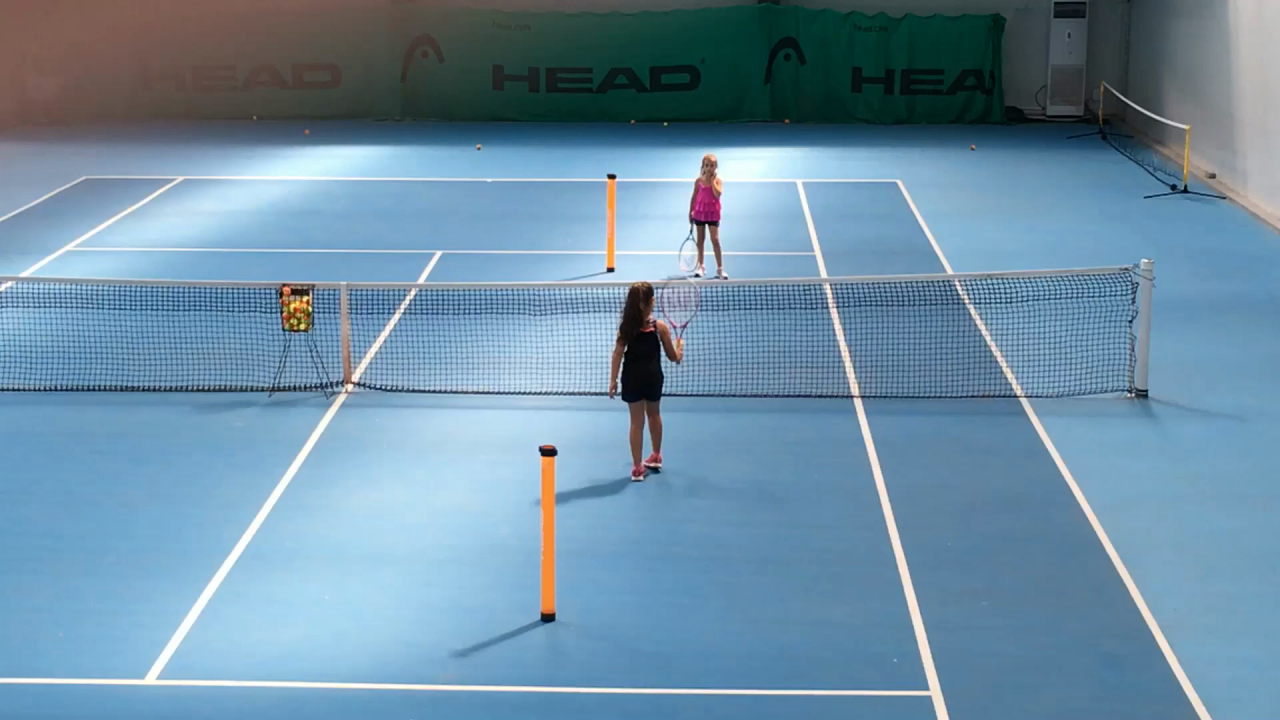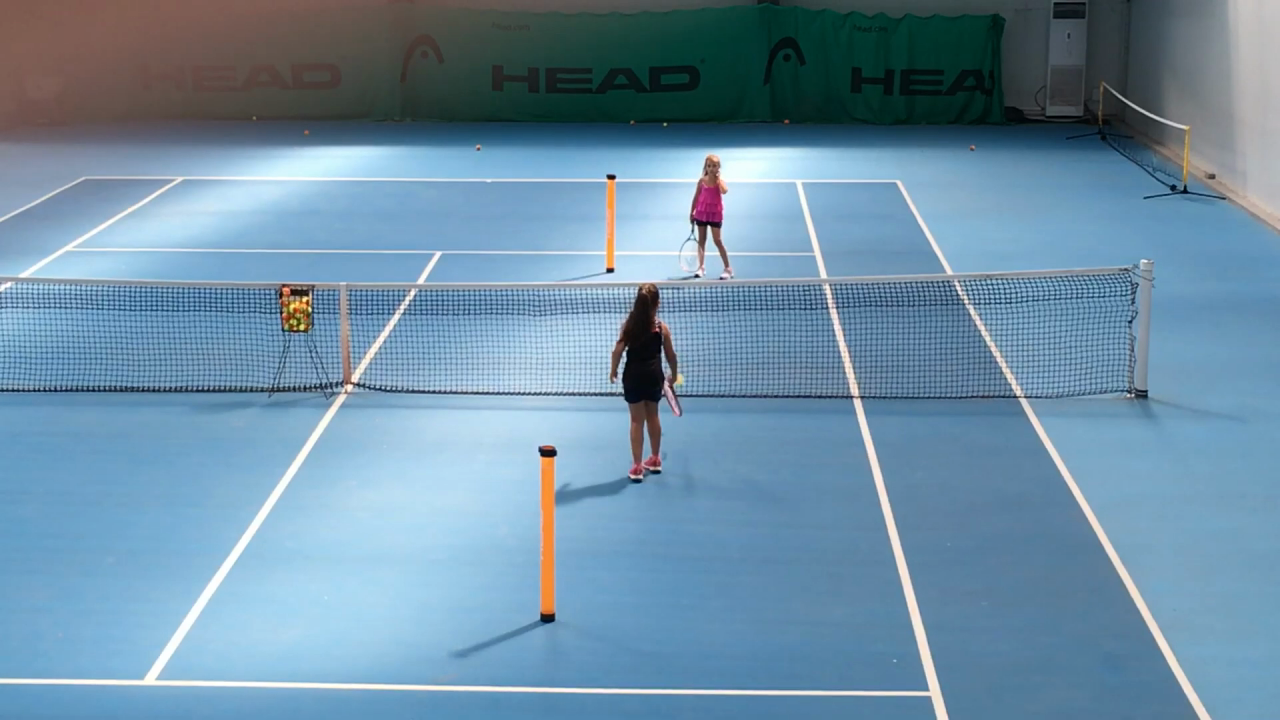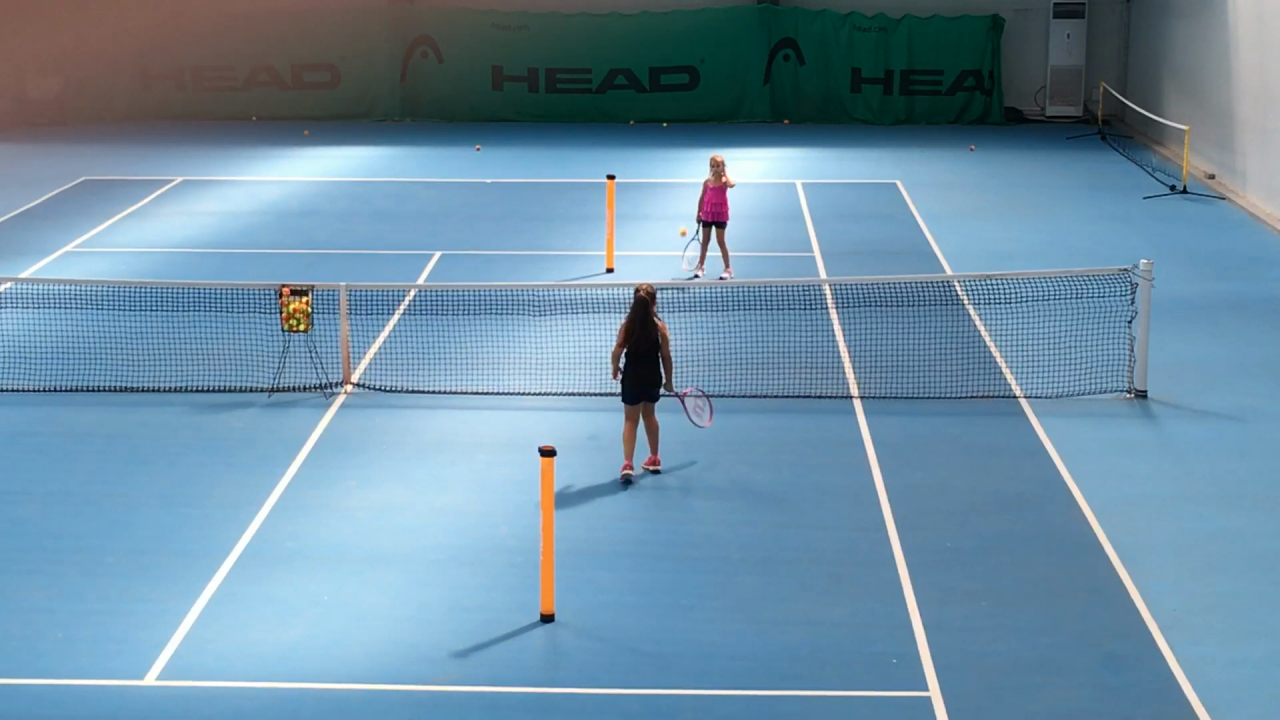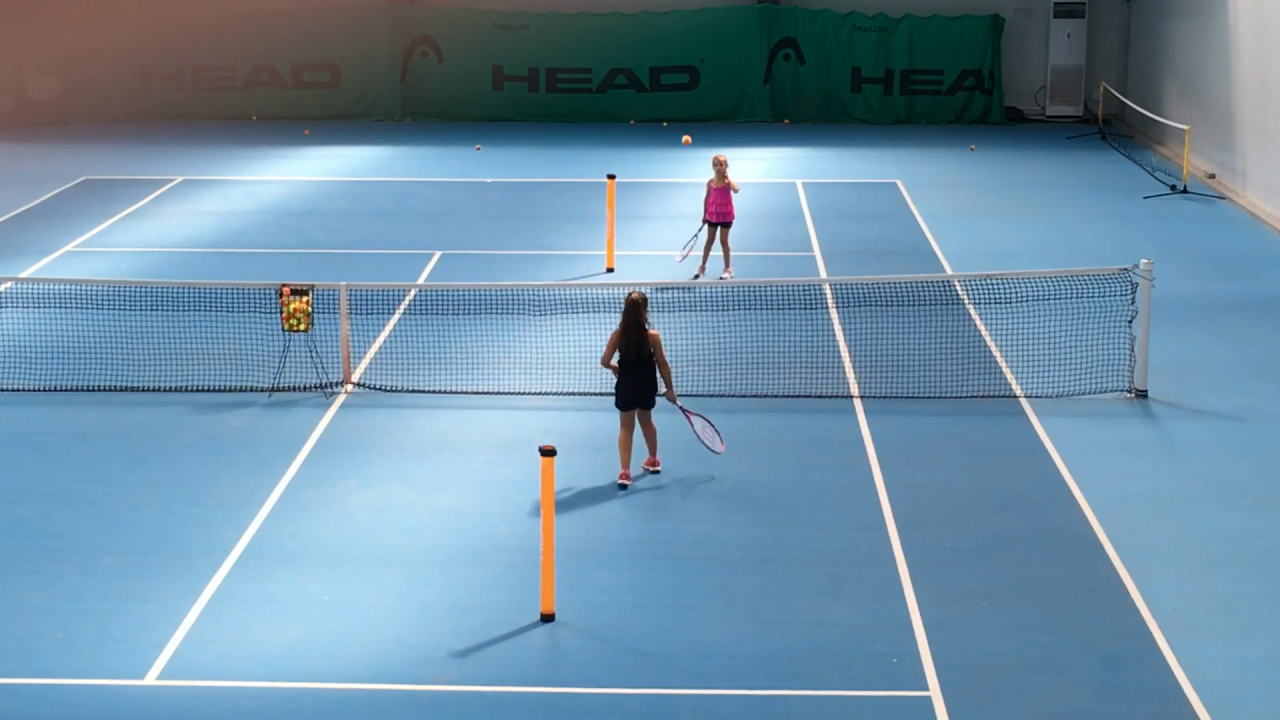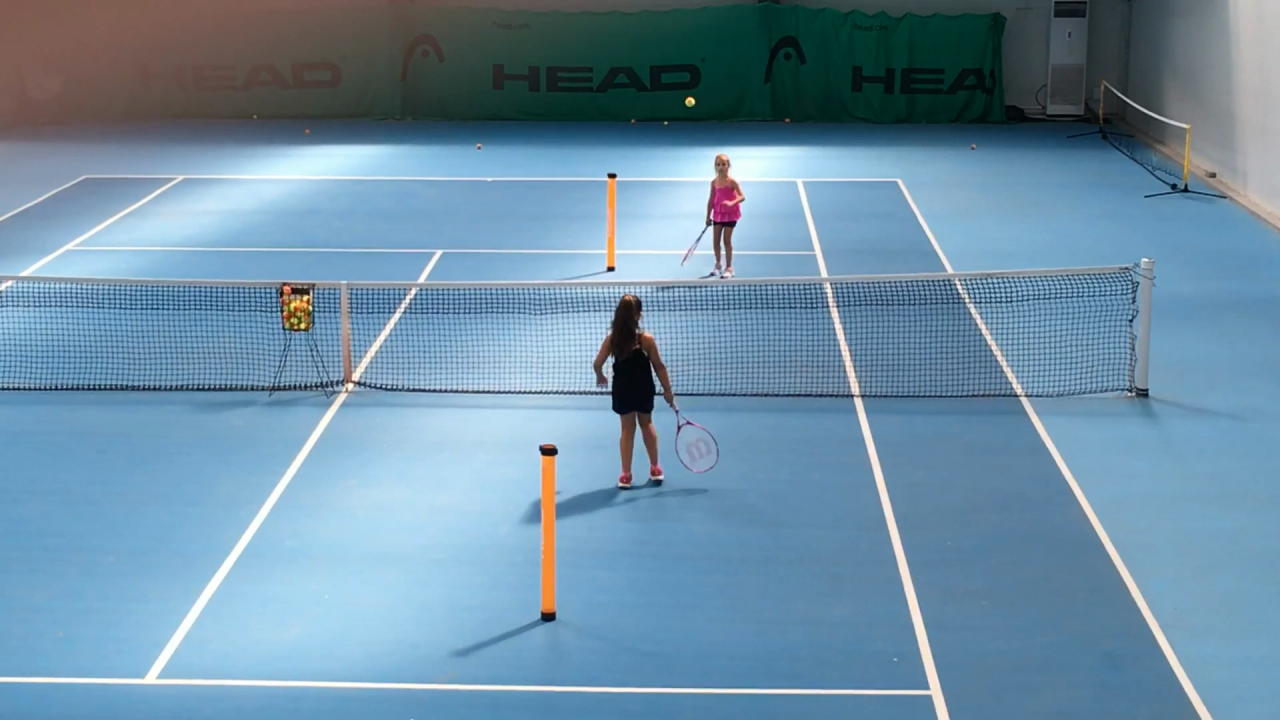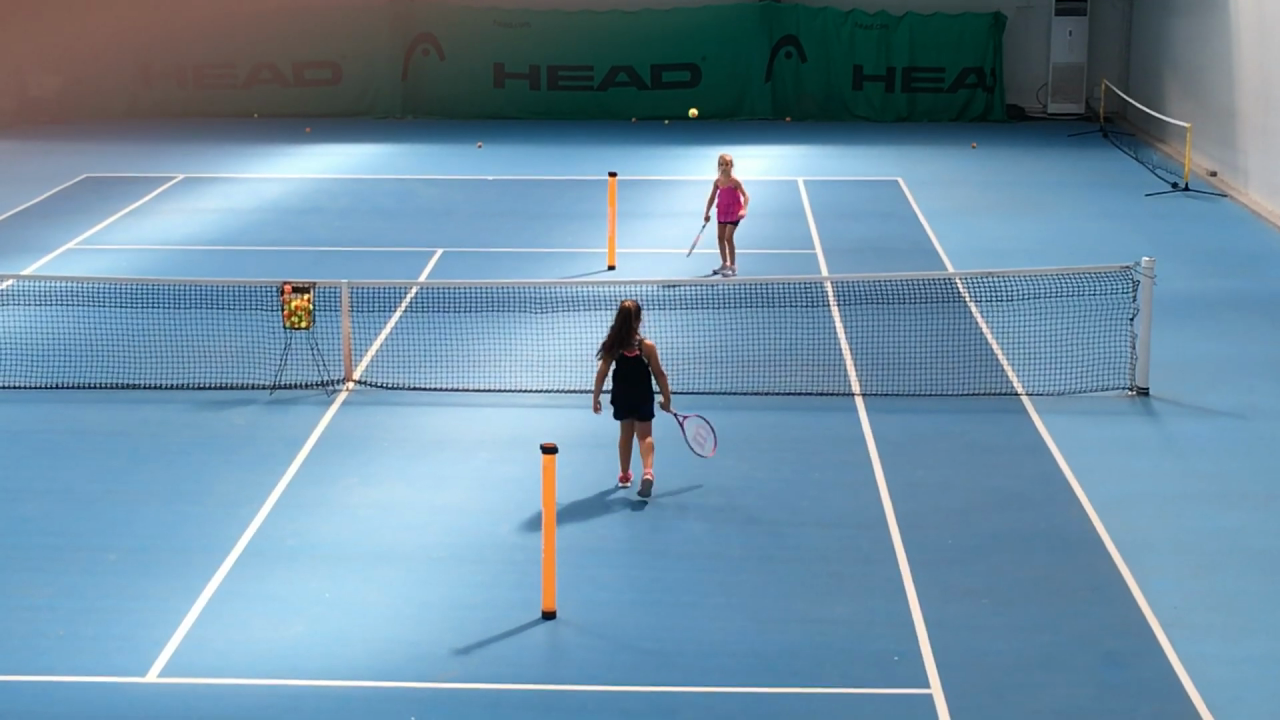
dt=0.2s
person 1, frame 1
left shoulder: (626, 325)
right shoulder: (659, 326)
left elbow: (617, 354)
right elbow: (672, 356)
left wrist: (613, 380)
right wrist: (679, 347)
left hip: (632, 377)
right hip: (653, 376)
left knee: (636, 422)
right knee: (654, 415)
left ankle: (637, 468)
right ankle: (656, 456)
person 1, frame 2
left shoulder: (629, 324)
right shoulder: (661, 327)
left elbow: (617, 351)
right elbow: (670, 355)
left wrist: (613, 371)
right wrist: (673, 374)
left hip: (633, 376)
right hip: (654, 376)
left knee: (636, 421)
right knee: (652, 416)
left ankle: (637, 466)
right ankle: (655, 459)
person 1, frame 3
left shoulder: (627, 326)
right shoulder: (660, 327)
left elbow: (616, 354)
right elbow: (666, 357)
left wrist: (615, 368)
right wrist: (668, 380)
left hip: (632, 378)
right hip: (652, 378)
left knee: (631, 421)
right knee: (649, 416)
left ankle: (628, 464)
right ankle: (653, 459)
person 1, frame 4
left shoulder: (618, 334)
right shoulder: (652, 336)
left elbow: (605, 361)
right elbow: (662, 364)
left wrist: (616, 369)
right wrist: (670, 388)
left hip: (626, 387)
right hip: (647, 386)
left knee: (626, 428)
right knee: (646, 422)
left ankle: (625, 472)
right ankle: (653, 461)
person 1, frame 5
left shoulder: (612, 338)
right shoulder: (646, 339)
left elbow: (597, 364)
right elbow: (659, 367)
left wrist: (600, 376)
right wrist: (668, 390)
left hip: (622, 391)
right hip: (643, 390)
left knee: (627, 430)
right knee: (647, 425)
left ankle: (626, 475)
right ankle: (655, 468)
person 1, frame 6
left shoulder: (613, 344)
right shoulder: (647, 346)
left elbow: (601, 373)
right elbow: (659, 374)
left wrist: (596, 397)
right wrist: (666, 397)
left hip: (621, 397)
right hip: (643, 398)
left knee: (626, 434)
right knee: (645, 436)
left ankle: (624, 475)
right ankle: (647, 473)
